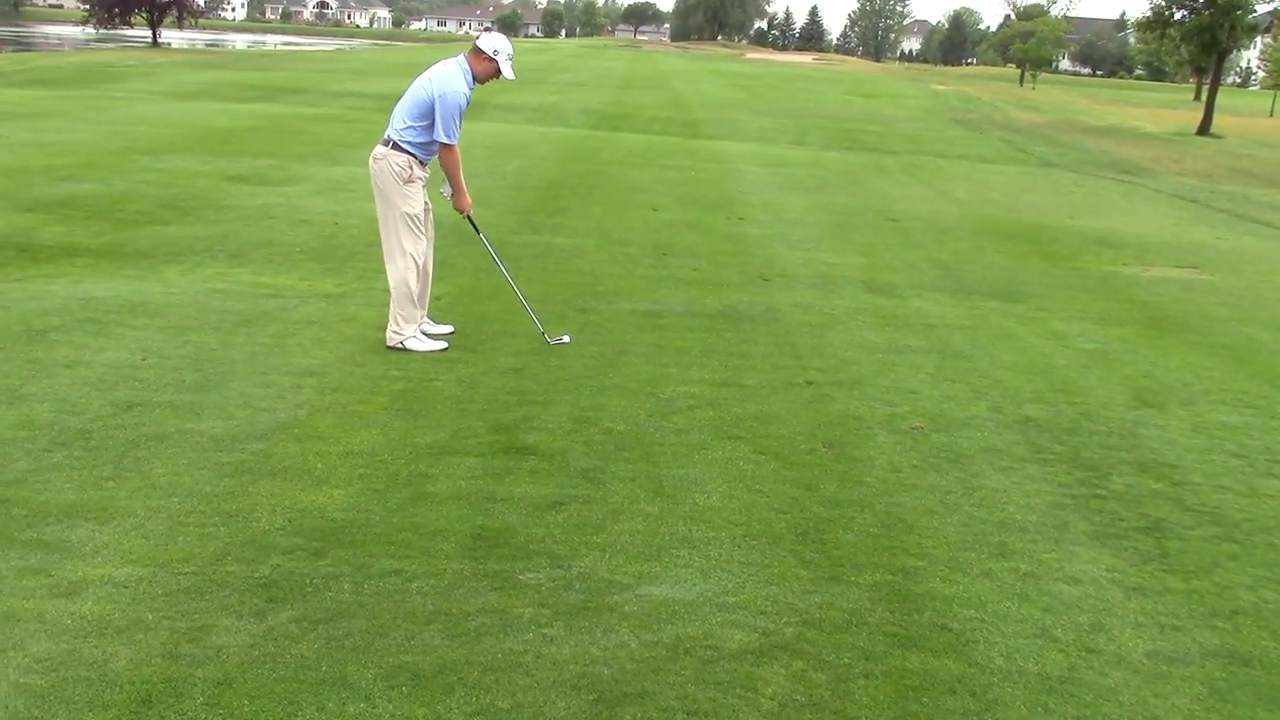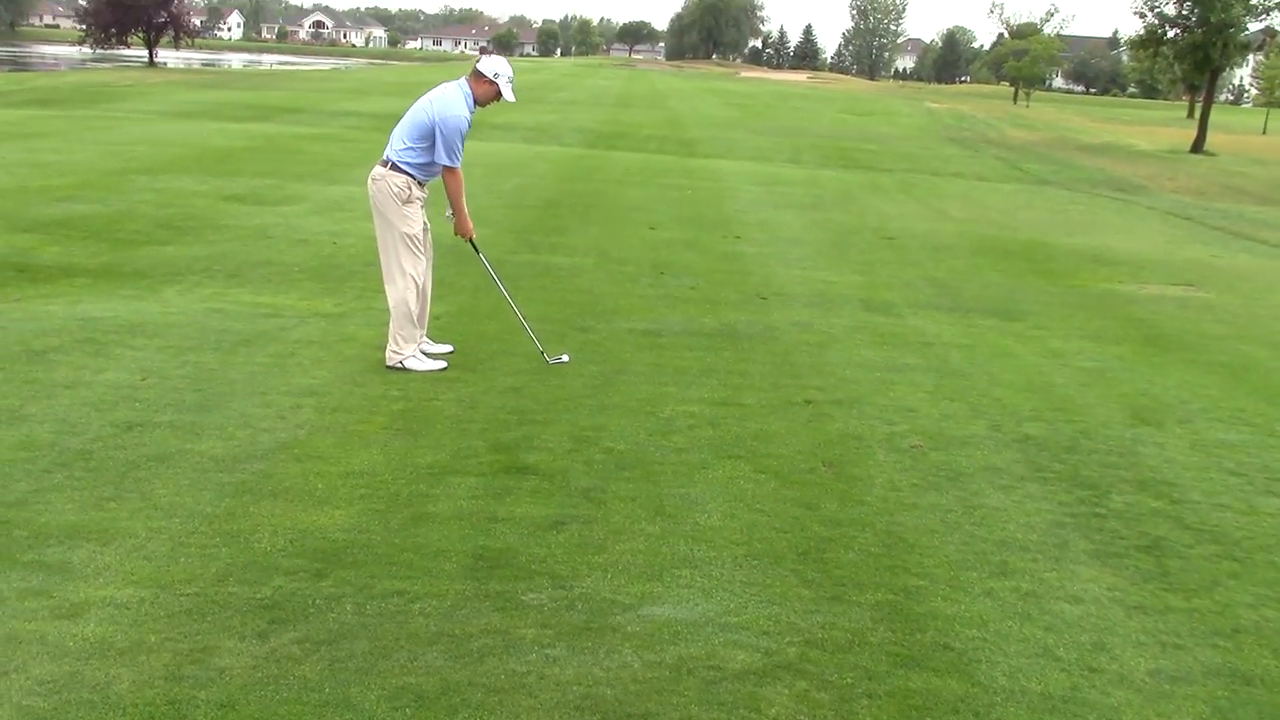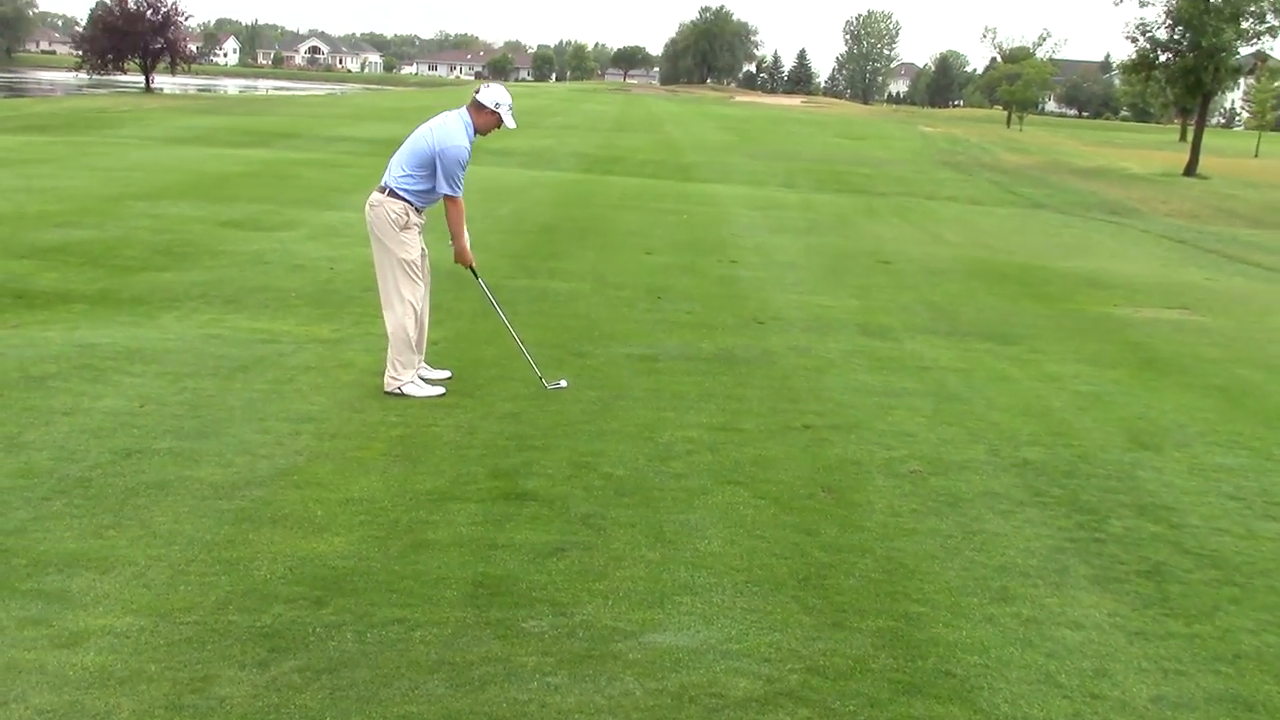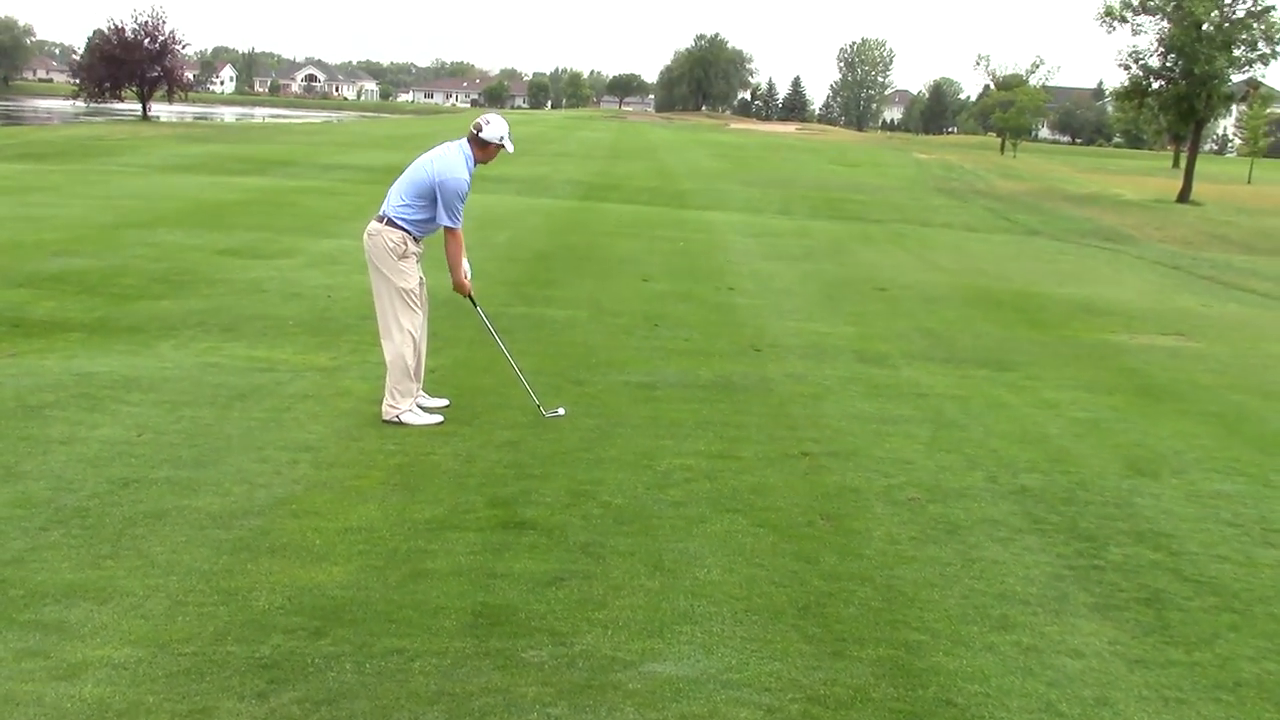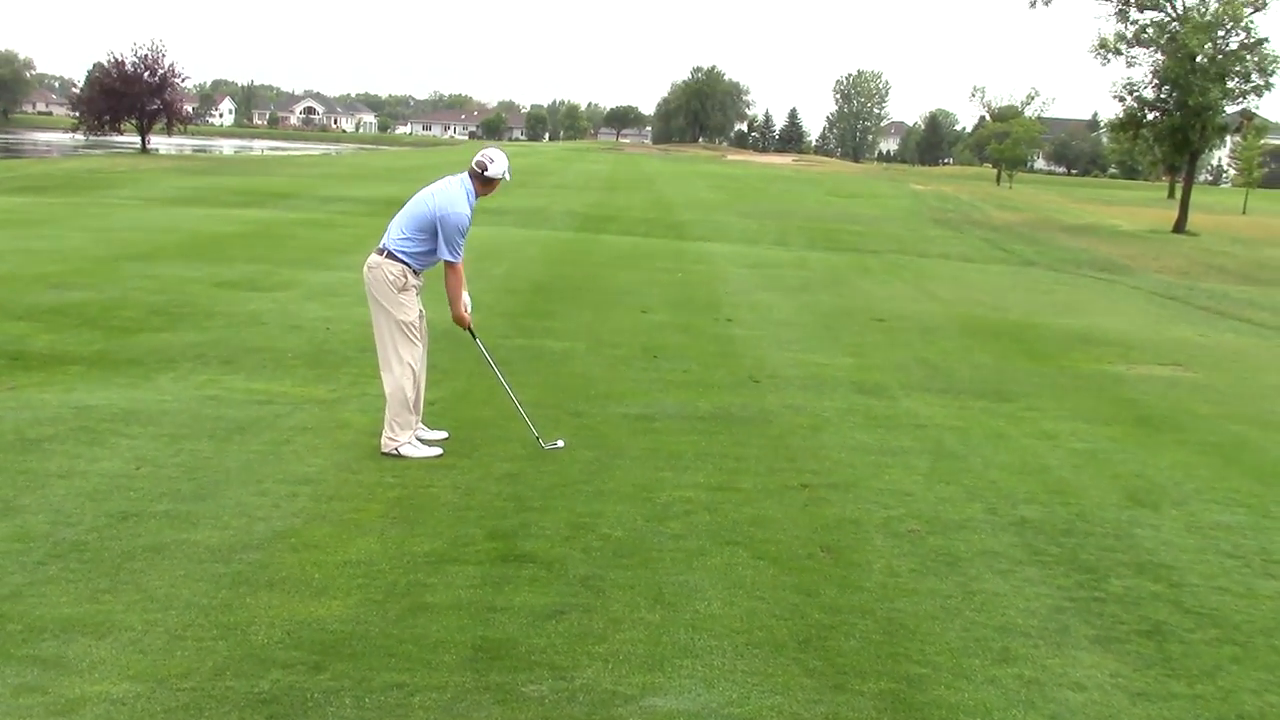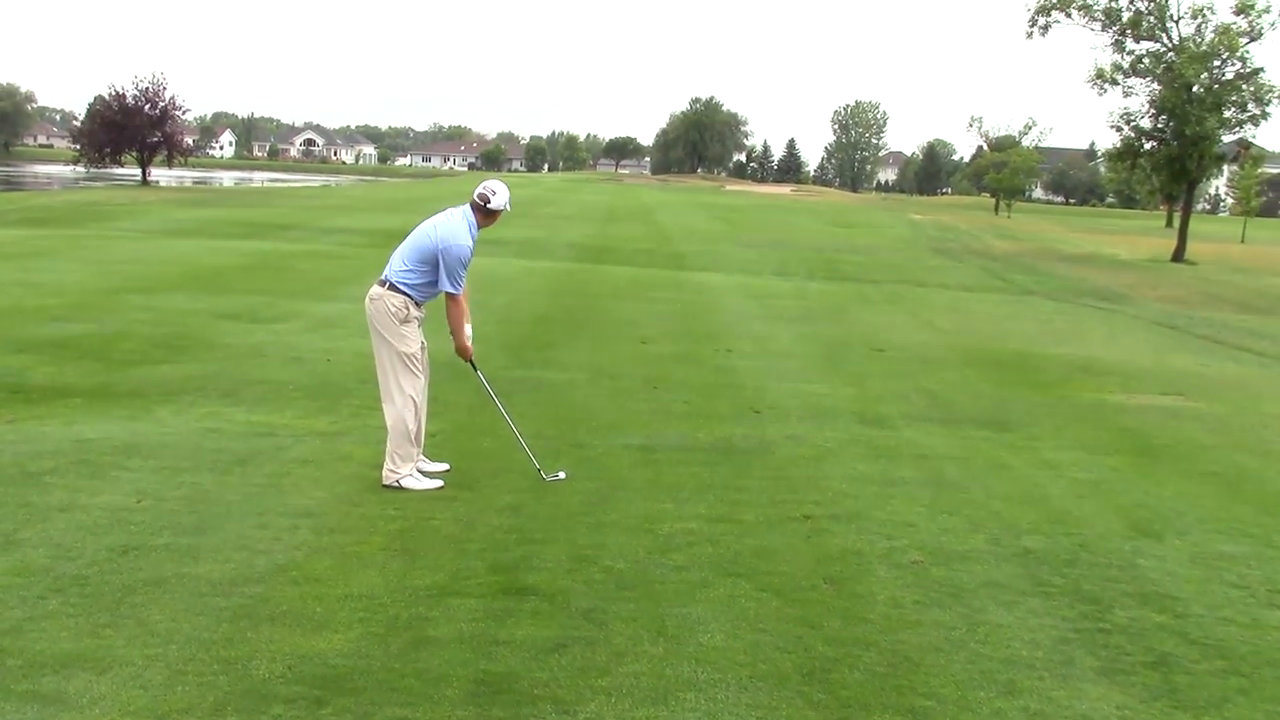
dt=0.1s
person 1, frame 1
left shoulder: (451, 68)
right shoulder: (455, 89)
right elbow: (447, 148)
left wrist: (452, 180)
right wrist: (460, 193)
left hip: (406, 162)
right hip: (398, 165)
left knee: (420, 245)
right knee: (408, 249)
left ankle: (415, 319)
right ankle: (402, 332)
person 1, frame 2
left shoulder: (453, 92)
right shoulder: (455, 113)
left elbow: (449, 166)
right elbow: (450, 171)
left wrist: (459, 206)
right wrist: (461, 218)
left hip: (404, 183)
right hip: (396, 186)
left knee: (419, 264)
right knee: (407, 269)
left ankle: (414, 339)
right ankle: (401, 352)
person 1, frame 3
left shoulder: (453, 121)
right shoulder: (456, 142)
left elbow: (451, 194)
right elbow: (452, 200)
left wrist: (462, 231)
right wrist: (461, 247)
left hip: (402, 209)
right hip: (393, 211)
left knee: (417, 290)
right knee: (405, 295)
left ankle: (412, 364)
right ankle: (400, 377)
person 1, frame 4
left shoulder: (454, 152)
right shoulder: (455, 175)
left elbow: (454, 222)
right elbow: (450, 232)
left wrist: (463, 260)
right wrist: (457, 277)
left hip: (398, 237)
right hip: (391, 241)
left knee: (414, 318)
right knee: (403, 323)
left ankle: (411, 392)
right ankle: (398, 406)
person 1, frame 5
left shoulder: (455, 185)
right shoulder: (457, 210)
left elbow: (455, 256)
right elbow: (451, 266)
left wrist: (464, 293)
right wrist: (457, 311)
left hip: (398, 270)
right hip: (392, 273)
left knee: (414, 351)
right knee: (403, 356)
left ankle: (410, 424)
right ankle: (397, 439)
person 1, frame 6
left shoulder: (457, 218)
right shoulder: (458, 241)
left elbow: (458, 286)
right elbow: (452, 297)
left wrist: (466, 326)
right wrist: (461, 342)
left hip: (399, 302)
right hip: (393, 305)
left knee: (415, 383)
right knee: (405, 388)
left ankle: (411, 457)
right ankle: (398, 471)
